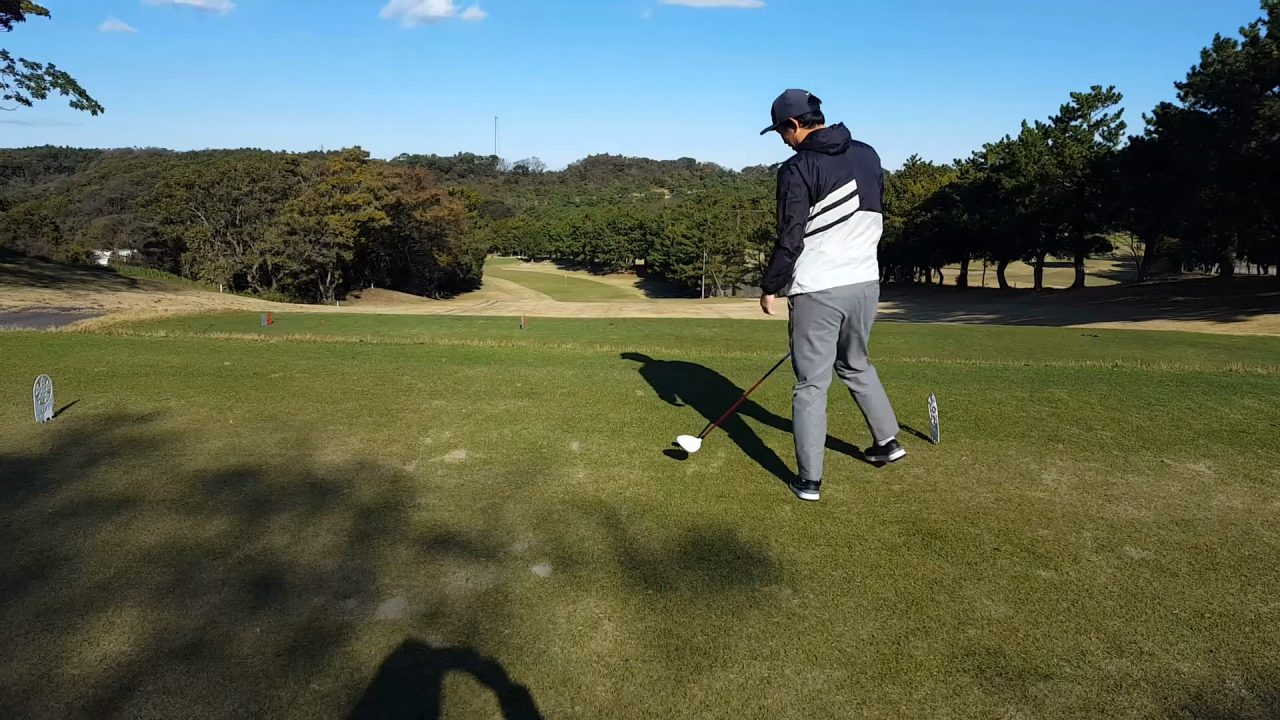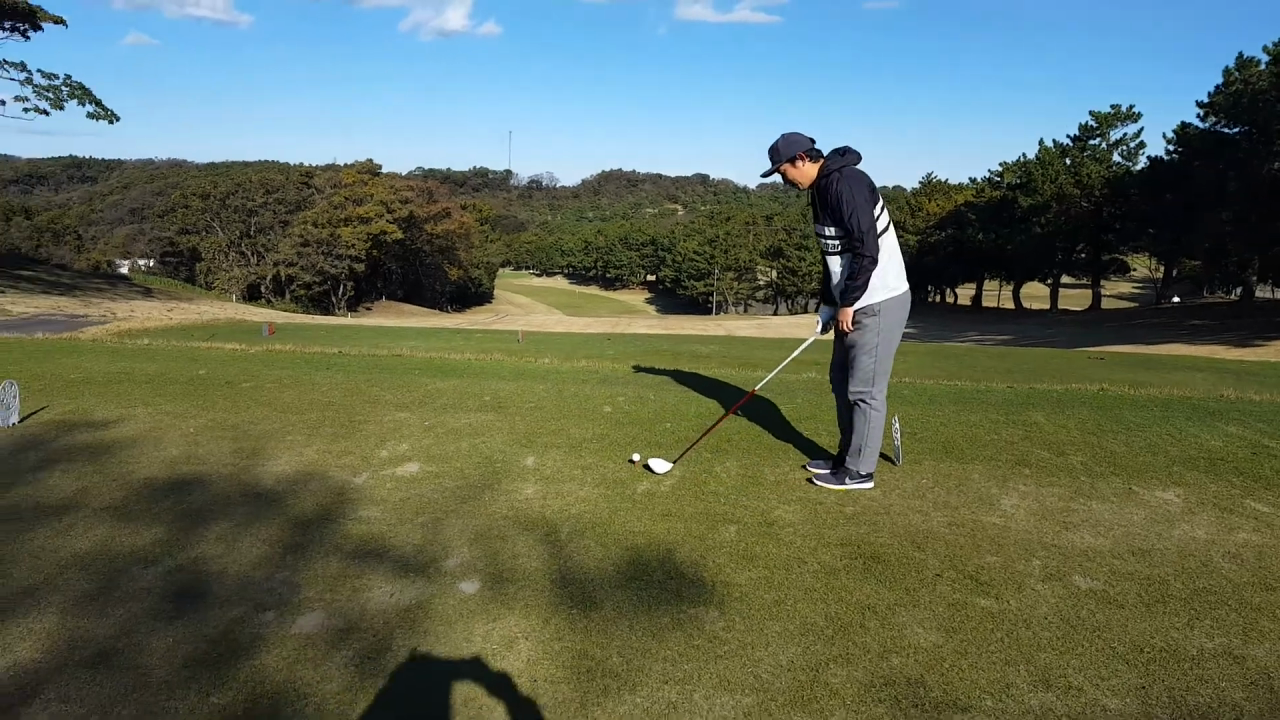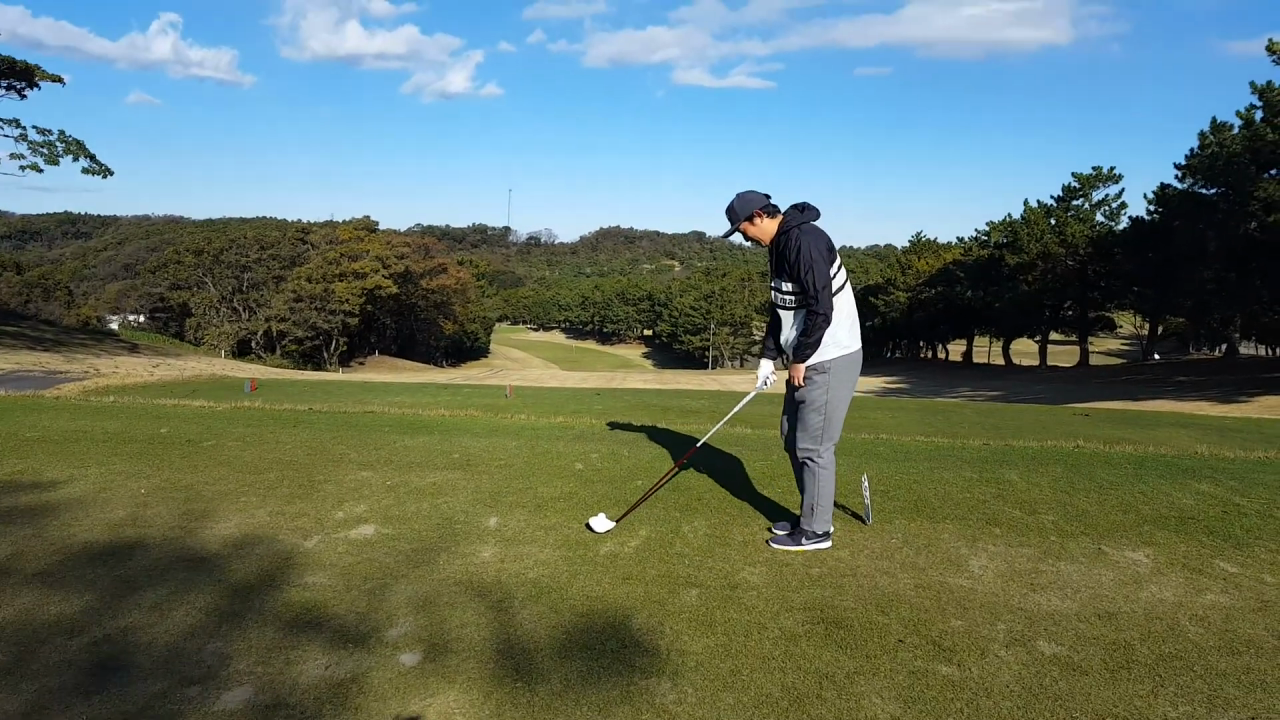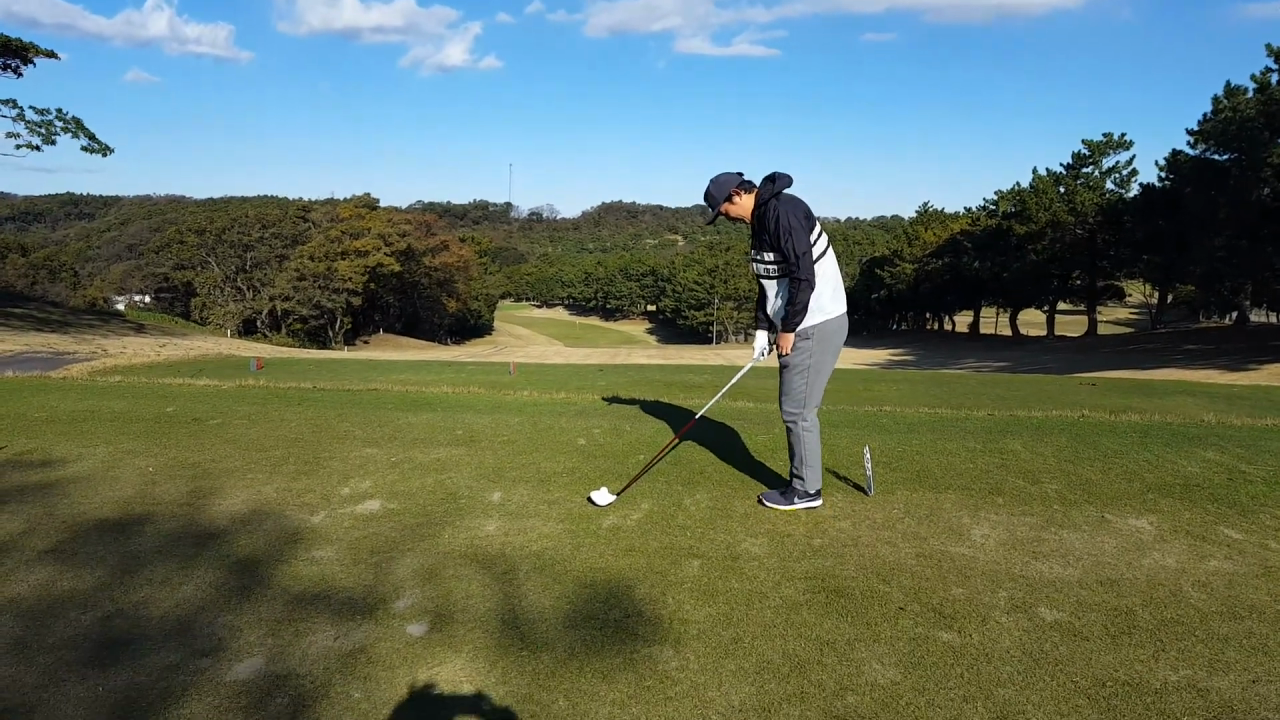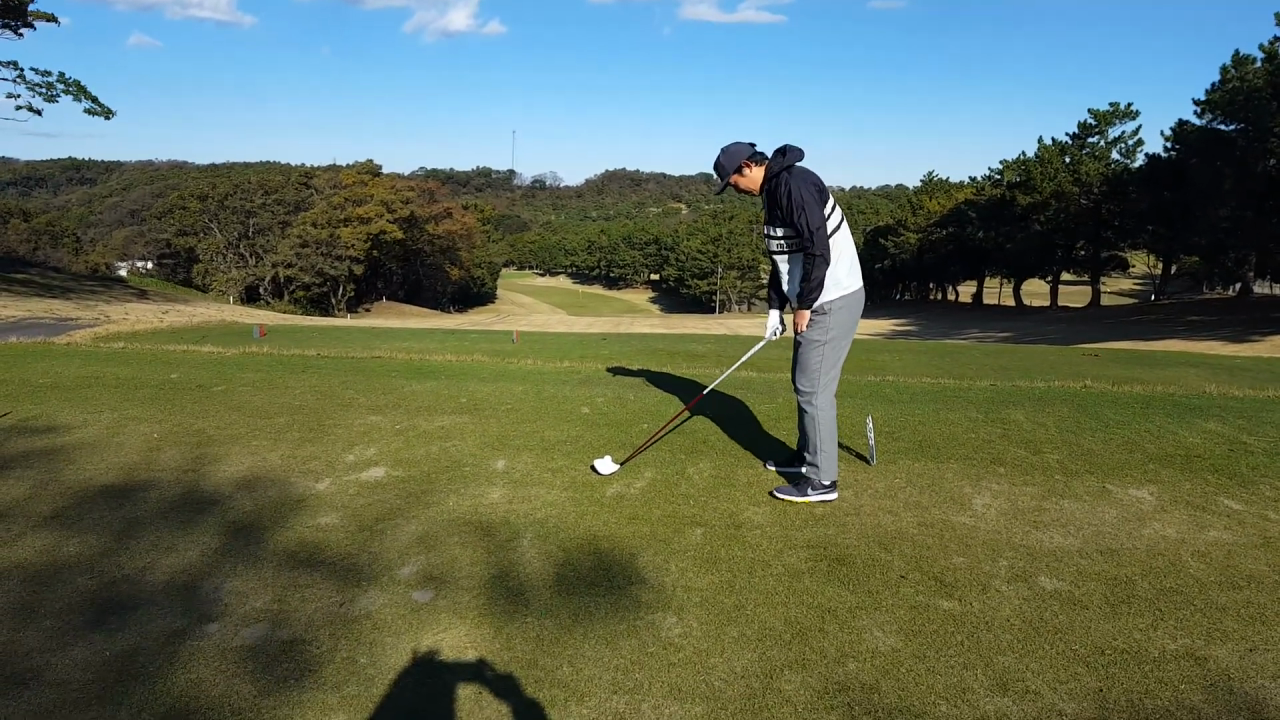
dt=1s
person 1, frame 1
left shoulder: (796, 169)
right shoulder: (867, 155)
left elbow: (789, 239)
right elbow: (874, 222)
left wrist: (770, 288)
left hip: (817, 291)
right hip: (864, 284)
left knee: (811, 386)
right knee: (856, 365)
left ankle: (810, 479)
right ankle: (887, 440)
person 1, frame 2
left shoulder: (847, 184)
right shoulder: (821, 191)
left elbow: (867, 252)
left wrist: (846, 303)
right wrist: (829, 303)
left hip: (878, 301)
right hip: (858, 301)
left knee: (865, 388)
right knee: (843, 382)
left ankle: (859, 470)
right ankle: (847, 456)
person 1, frame 3
left shoulder: (806, 241)
right shoulder: (780, 246)
left elbow: (821, 310)
right elbow: (781, 308)
left wrist: (799, 359)
right wrist: (768, 357)
left hip: (829, 358)
right hip: (810, 357)
left knee: (814, 446)
right knee: (794, 439)
left ankle: (815, 530)
right ankle: (814, 515)
person 1, frame 4
left shoulder: (783, 211)
right shoulder: (761, 219)
left elbow: (804, 276)
right elbow: (769, 281)
left wrist: (787, 328)
right wrist: (763, 329)
left hip: (816, 323)
right hip: (801, 324)
left knee: (798, 409)
right knee: (793, 408)
left ankle: (808, 489)
right ankle: (800, 483)
person 1, frame 5
left shoulder: (795, 184)
right shoulder: (775, 190)
left elbow: (818, 250)
right elbow: (782, 257)
left wrist: (804, 305)
right wrist: (775, 308)
left hip: (832, 300)
right hip: (816, 301)
left knee: (813, 387)
right knee: (806, 382)
left ankle: (822, 479)
right ankle: (807, 455)
